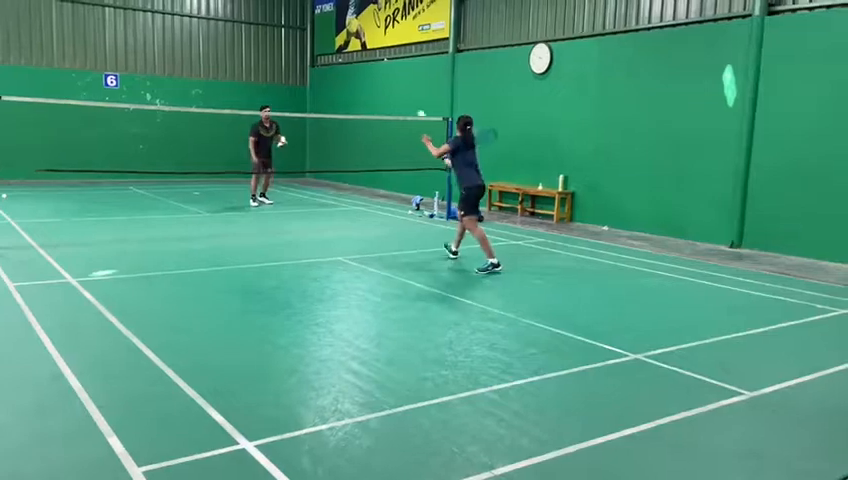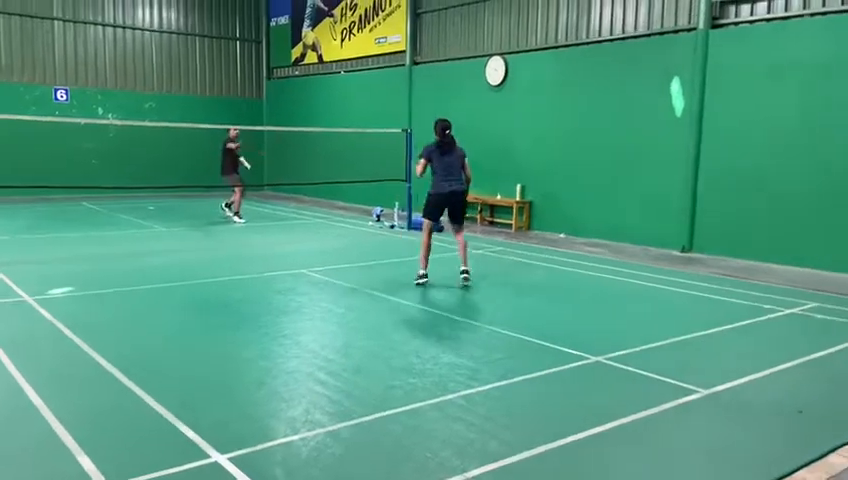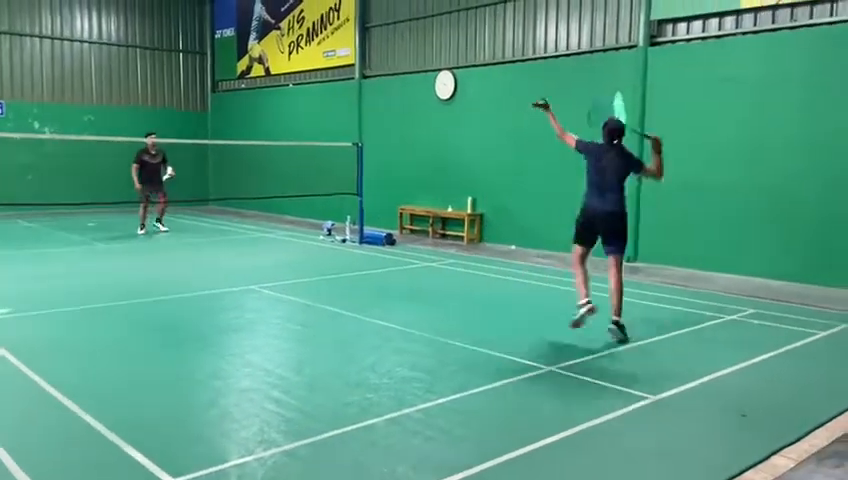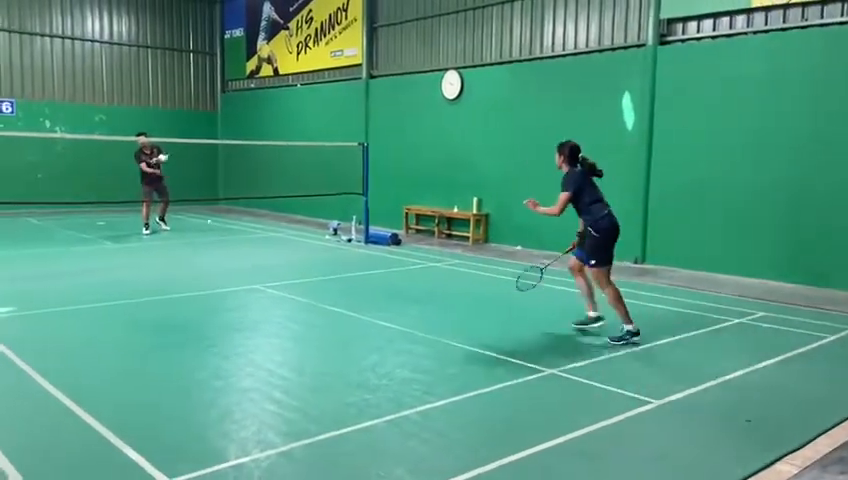
dt=1s
person 1, frame 1
left shoulder: (457, 140)
right shoulder: (468, 143)
left elbow: (438, 152)
left wrist: (428, 143)
right wrist: (448, 161)
left hip: (470, 187)
right hip: (475, 185)
left knee: (472, 225)
right knee: (462, 216)
left ankle: (493, 261)
right ankle: (454, 249)
person 1, frame 2
left shoulder: (430, 148)
right shoulder: (459, 150)
left elbow: (419, 172)
right elbow: (468, 175)
left wrist: (416, 166)
right wrist: (464, 191)
left hip: (436, 194)
right hip: (456, 194)
left knee: (427, 233)
right knee: (459, 232)
left ankle: (423, 272)
right ankle: (464, 269)
person 1, frame 3
left shoulder: (592, 148)
right shoulder: (627, 158)
left elbow: (562, 134)
right elbow: (656, 175)
left wrist: (549, 112)
right wrist: (657, 151)
left hip: (590, 213)
right hip: (615, 216)
left knee: (577, 260)
right knee: (615, 270)
left ankle: (584, 302)
right ankle: (616, 321)
person 1, frame 4
left shoulder: (571, 177)
right shoulder: (580, 174)
left elbow: (557, 210)
left wrist: (536, 207)
right wrist: (581, 234)
left hip: (602, 228)
right hip: (600, 227)
left knee: (602, 280)
right knee: (575, 267)
left ankle: (631, 328)
right ankle: (593, 314)
